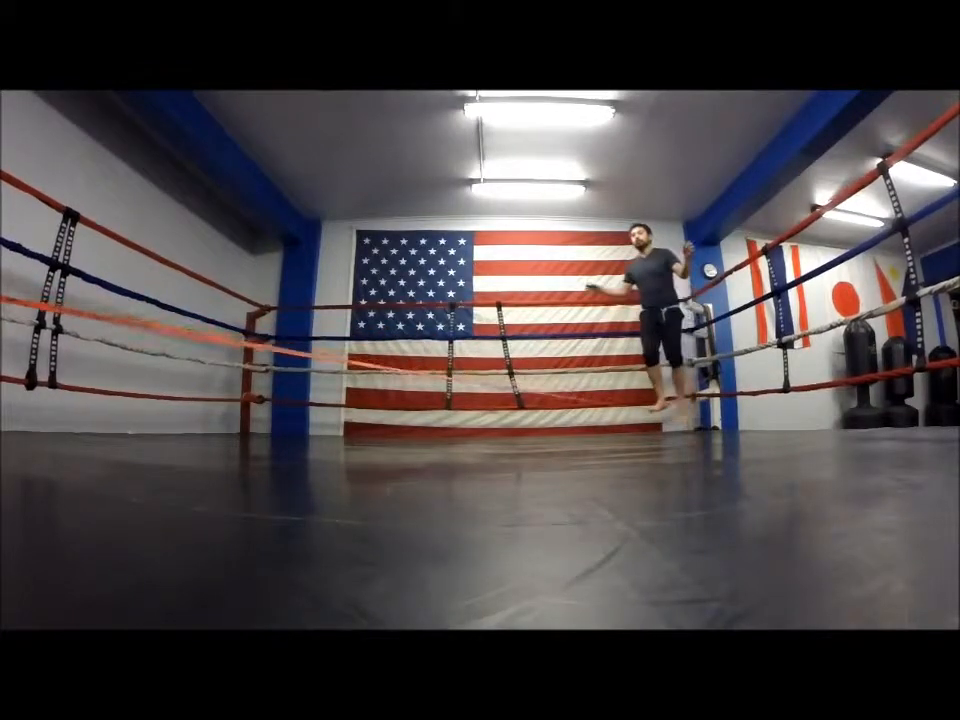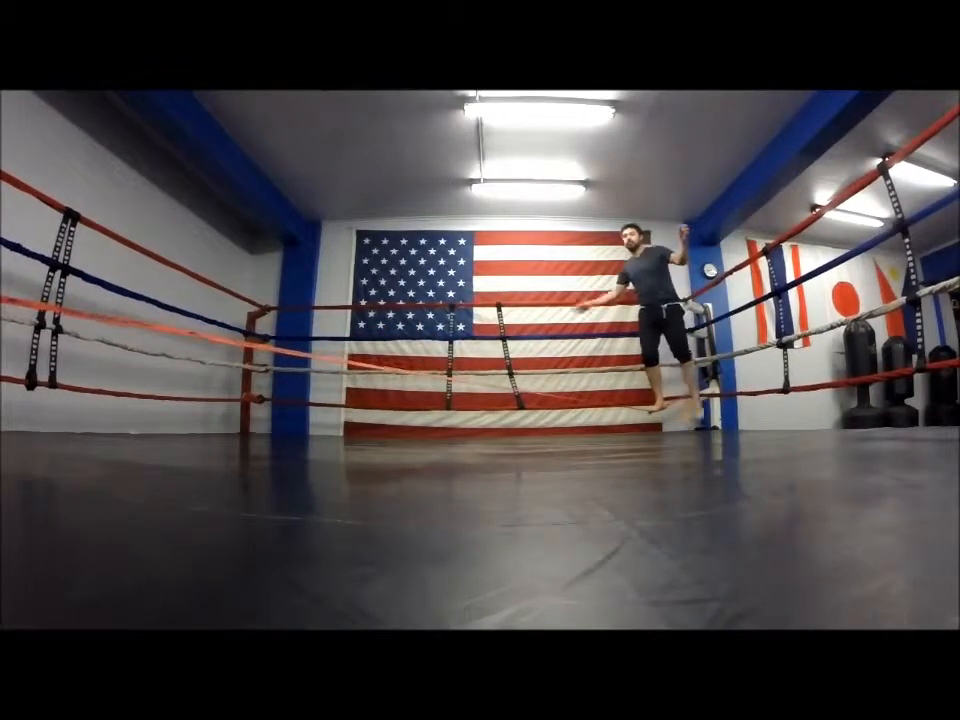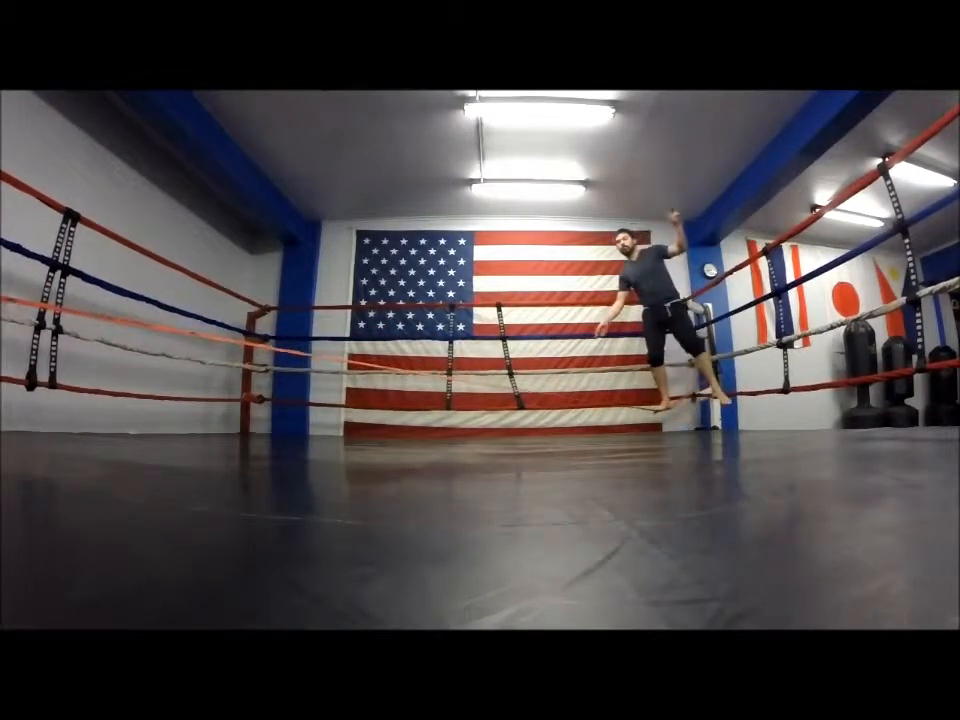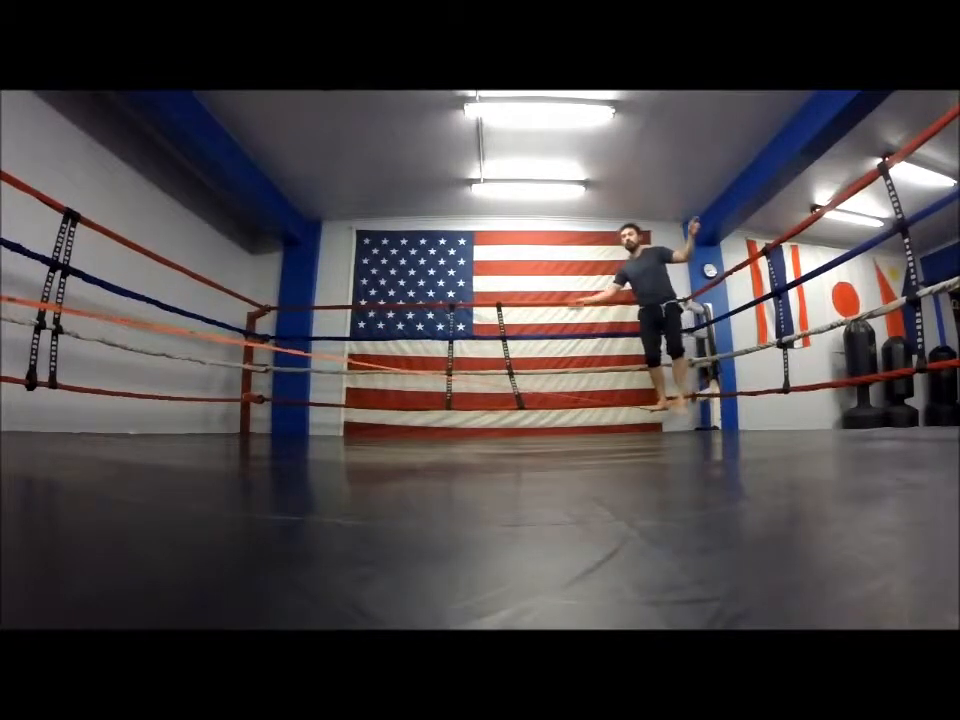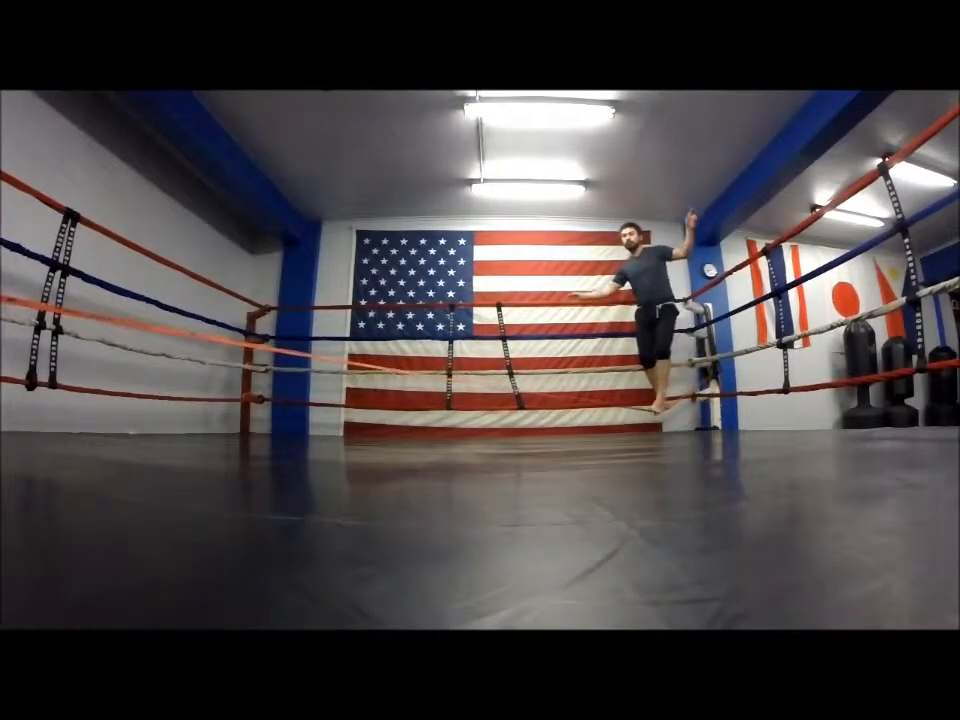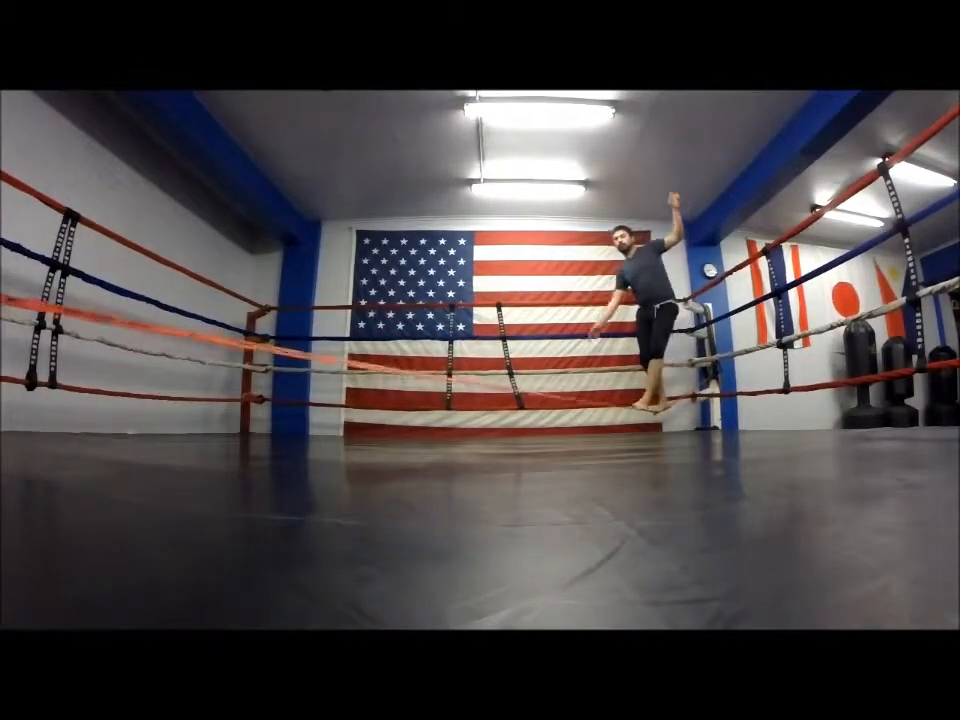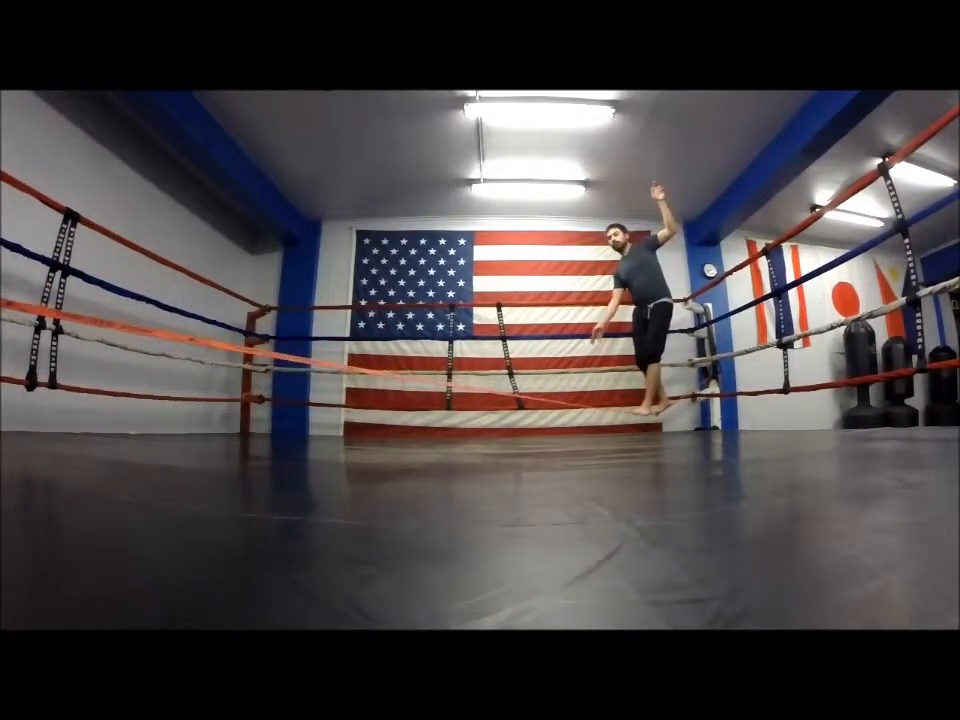
dt=0.3s
person 1, frame 1
left shoulder: (664, 255)
right shoulder: (633, 266)
left elbow: (683, 274)
right elbow: (622, 291)
left wrist: (687, 259)
right wrist: (600, 289)
left hip: (670, 311)
right hip: (648, 314)
left knee: (674, 356)
right knee: (650, 355)
left ankle: (682, 402)
right ankle: (660, 399)
person 1, frame 2
left shoulder: (657, 252)
right shoulder: (626, 268)
left elbow: (681, 260)
right elbow: (615, 293)
left wrist: (684, 241)
right wrist: (591, 302)
left hip: (669, 308)
right hip: (647, 312)
left knee: (682, 352)
right knee: (649, 356)
left ankle: (694, 399)
right ankle: (660, 400)
person 1, frame 3
left shoulder: (653, 252)
right shoulder: (625, 273)
left elbow: (680, 248)
right elbow: (620, 302)
left wrist: (677, 225)
right wrist: (606, 321)
left hip: (673, 306)
right hip: (651, 314)
left knee: (694, 344)
right knee: (654, 357)
left ankle: (715, 388)
right ankle: (665, 400)
person 1, frame 4
left shoulder: (656, 252)
right shoulder: (626, 268)
left elbow: (684, 256)
right elbow: (610, 292)
left wrist: (691, 236)
right wrist: (586, 300)
left hip: (668, 307)
right hip: (647, 312)
left knee: (675, 348)
right knee: (651, 356)
left ankle: (680, 397)
right ankle: (662, 399)
person 1, frame 5
left shoulder: (657, 252)
right shoulder: (626, 268)
left elbow: (684, 252)
right elbow: (608, 290)
left wrist: (690, 230)
right wrist: (584, 295)
left hip: (665, 308)
right hip: (644, 313)
left knee: (662, 349)
right knee: (646, 357)
left ankle: (660, 398)
right ankle: (662, 400)
person 1, frame 6
left shoulder: (650, 249)
right shoulder: (623, 271)
left elbow: (677, 237)
right elbow: (615, 300)
left wrist: (675, 210)
right wrist: (601, 321)
left hip: (665, 306)
right hip: (644, 311)
left knee: (655, 351)
right knee: (646, 356)
left ankle: (646, 399)
right ankle: (662, 400)
person 1, frame 7
left shoulder: (645, 247)
right shoulder: (620, 270)
left elbow: (671, 230)
right elbow: (615, 299)
left wrist: (660, 202)
right wrist: (602, 323)
left hip: (660, 306)
right hip: (641, 311)
left knee: (652, 354)
right knee: (641, 358)
left ankle: (647, 404)
right ankle: (663, 399)
